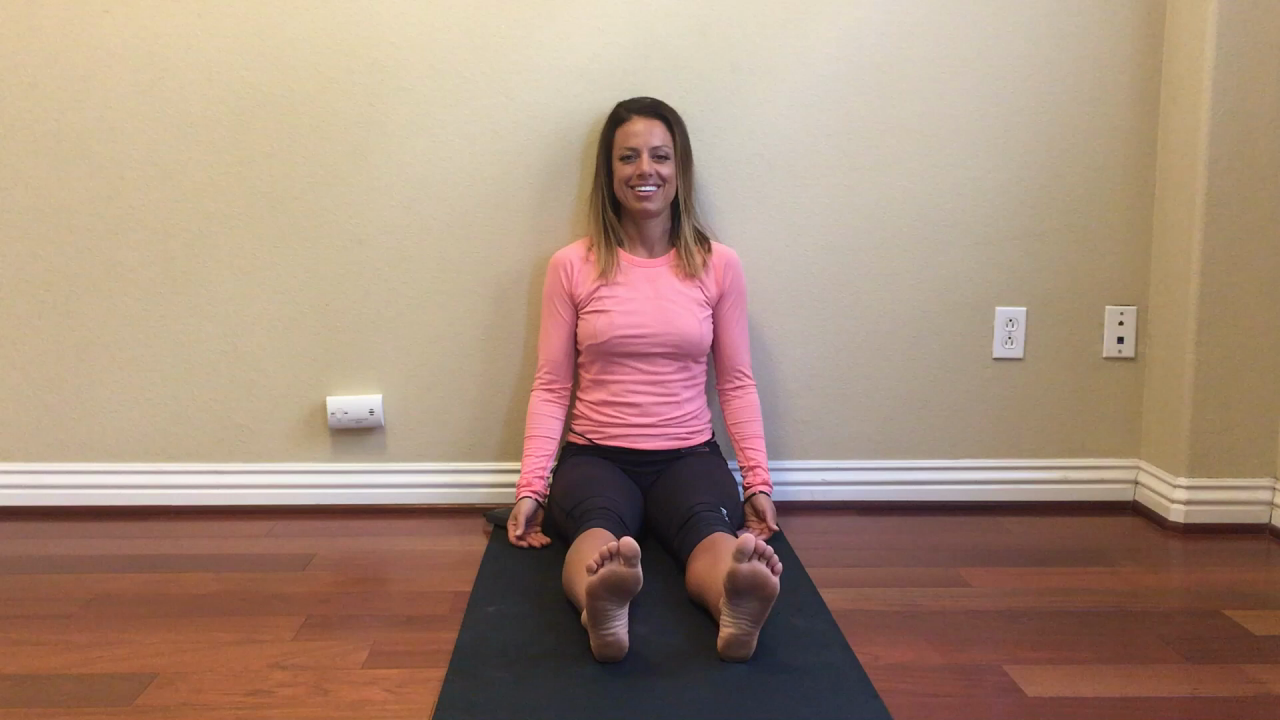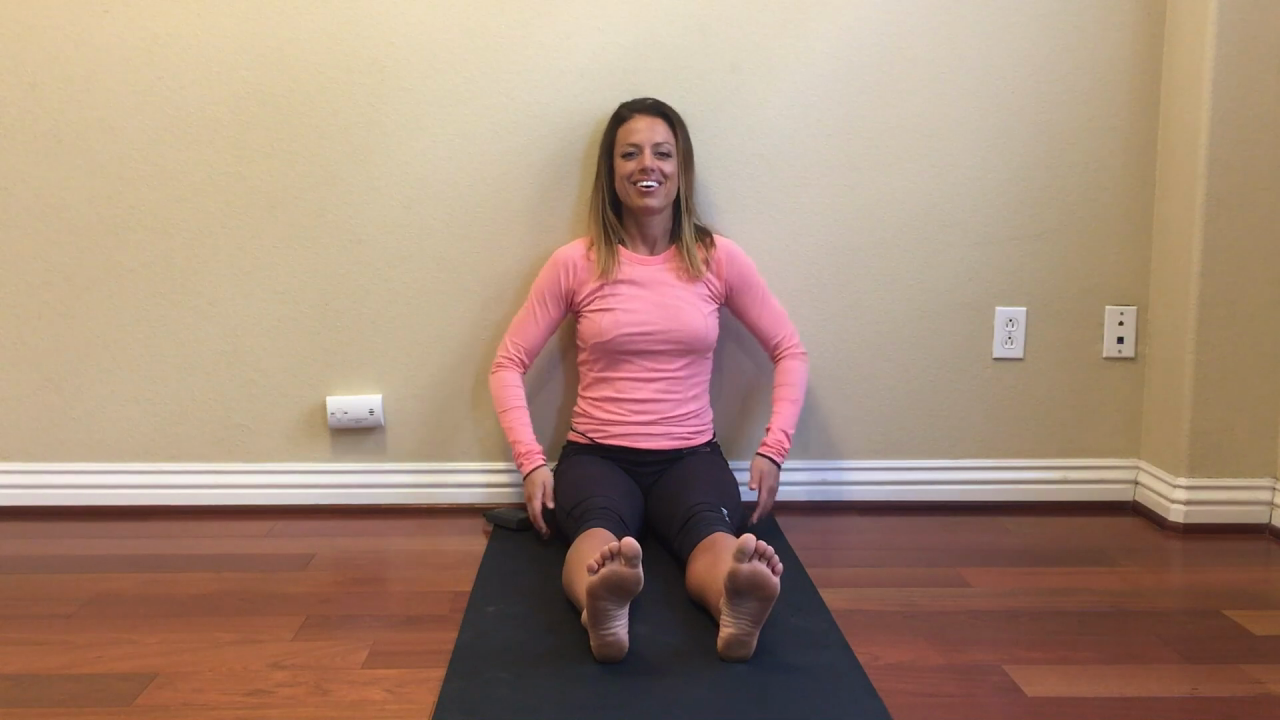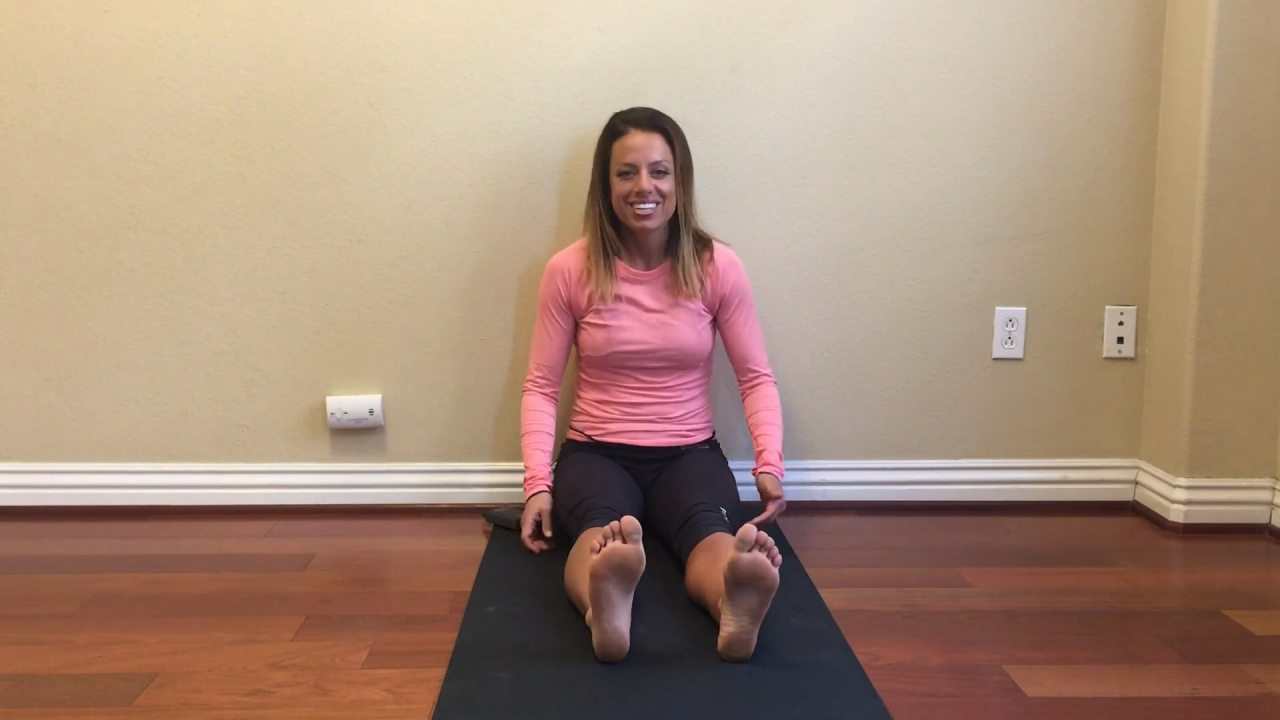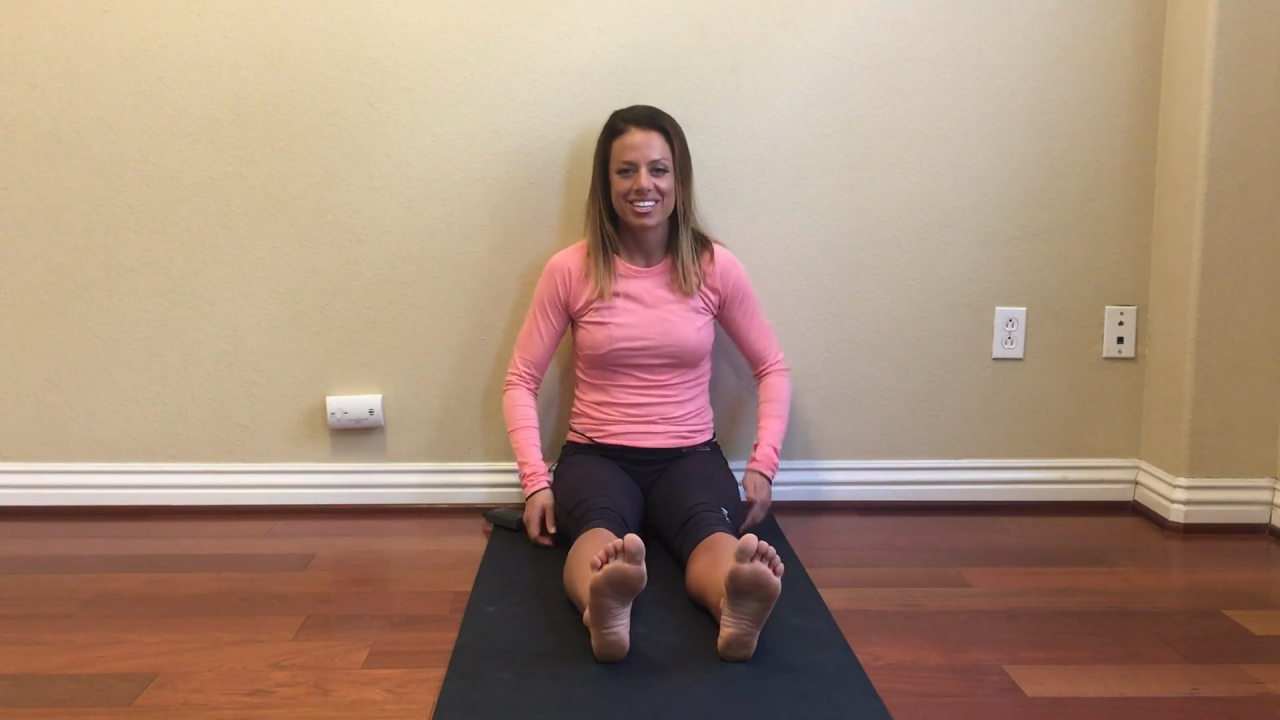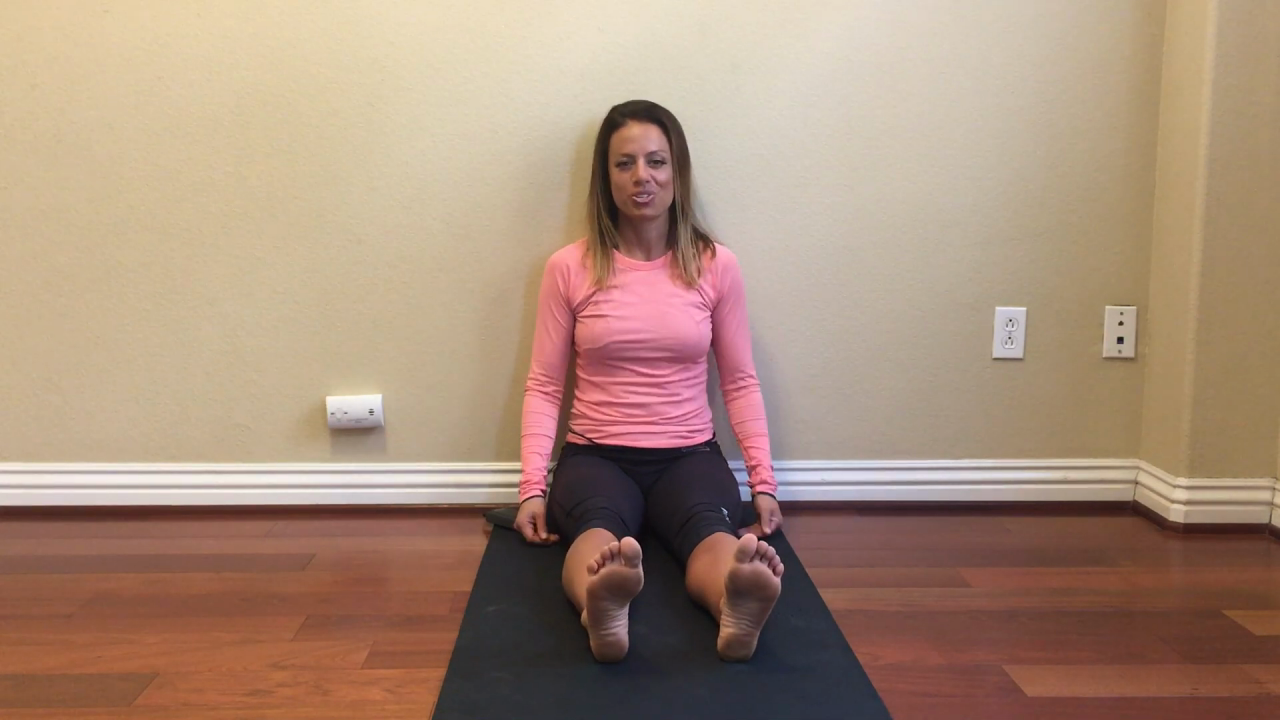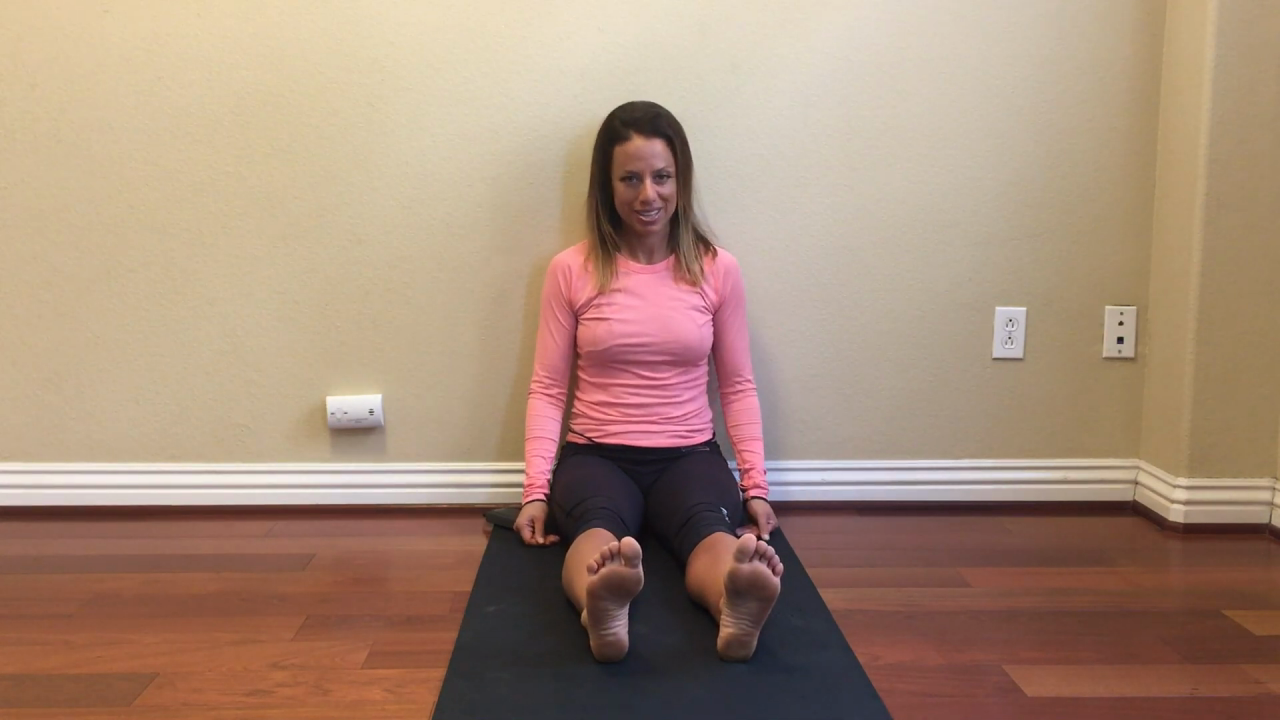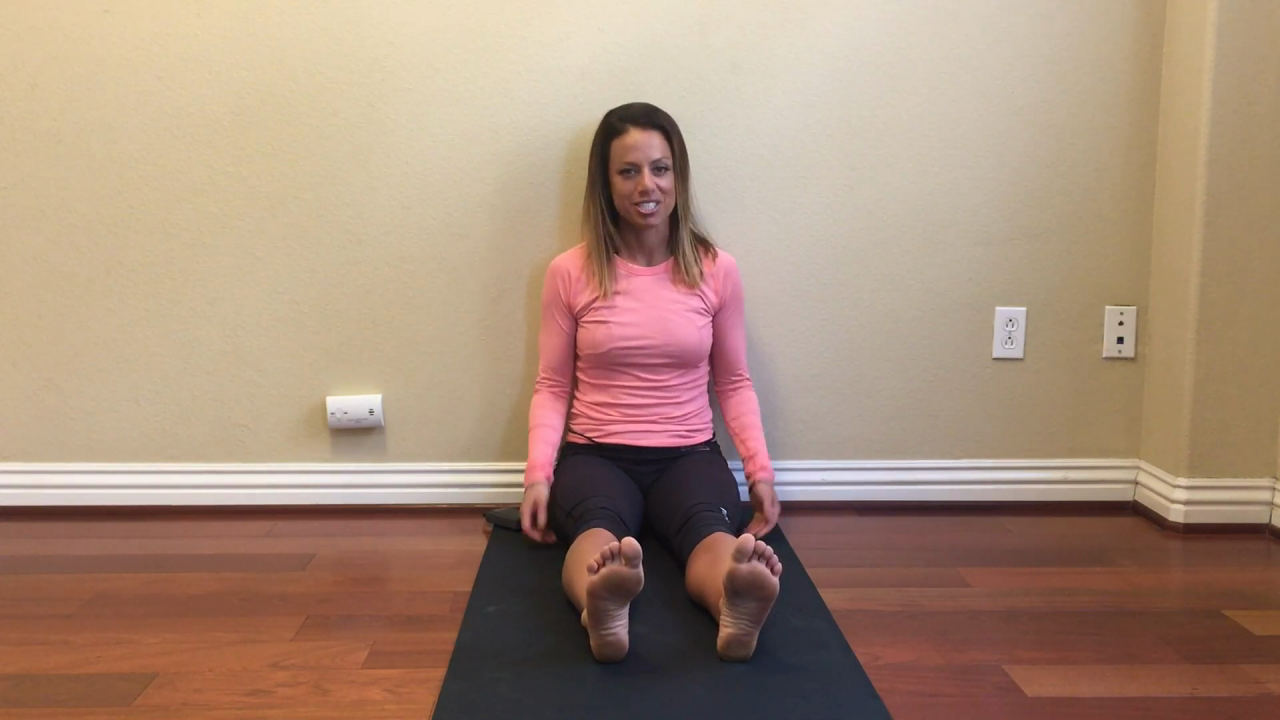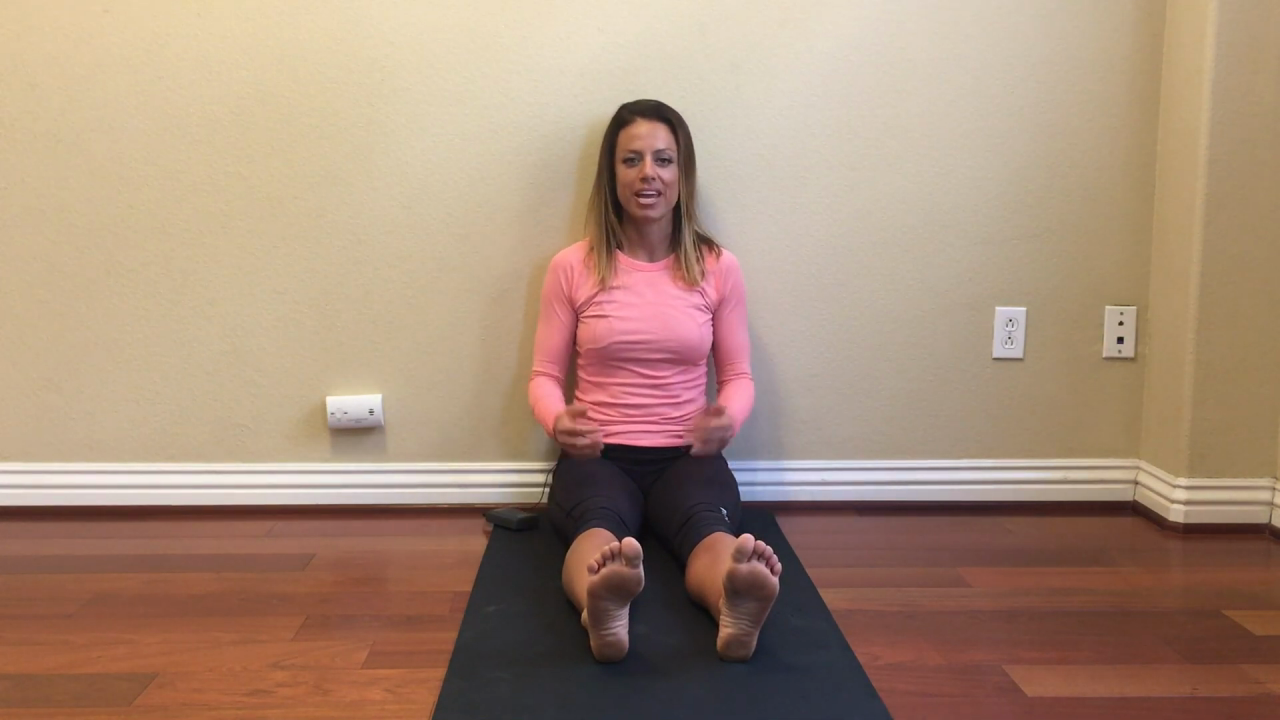
dt=0.5s
person 1, frame 1
left shoulder: (718, 264)
right shoulder: (571, 265)
left elbow: (737, 383)
right elbow: (551, 387)
left wrist: (758, 479)
right wrist: (531, 485)
left hip: (689, 455)
right hip: (596, 456)
left knee: (711, 531)
right knee: (597, 530)
left ankle: (736, 609)
right ankle: (602, 609)
person 1, frame 2
left shoulder: (720, 259)
right shoulder: (574, 263)
left elbow: (790, 352)
right elbow: (507, 364)
left wrist: (773, 450)
right wrist: (531, 461)
left hip: (691, 454)
right hip: (597, 454)
left knee: (713, 532)
right knee: (597, 532)
left ankle: (737, 609)
right ankle: (602, 608)
person 1, frame 3
left shoulder: (718, 266)
right shoulder: (569, 270)
left elbow: (756, 378)
right elbow: (541, 387)
left wrist: (769, 463)
right wrist: (538, 481)
left hip: (688, 453)
right hip: (596, 452)
left knee: (711, 532)
right knee: (599, 532)
left ankle: (736, 610)
right ankle: (603, 608)
person 1, frame 4
left shoulder: (716, 267)
right shoulder: (569, 270)
left elbow: (773, 368)
right elbow: (519, 381)
left wrist: (763, 464)
right wrist: (536, 479)
left hip: (690, 454)
right hip: (597, 454)
left knee: (712, 531)
right knee: (598, 533)
left ankle: (738, 610)
right ankle: (604, 610)
person 1, frame 5
left shoulder: (716, 266)
right shoulder: (569, 267)
left elbow: (741, 382)
right elbow: (543, 386)
left wrist: (762, 479)
right wrist: (532, 484)
left hip: (688, 454)
right hip: (595, 455)
left knee: (711, 530)
right knee: (597, 530)
left ankle: (737, 611)
right ankle: (601, 609)
person 1, frame 6
left shoulder: (717, 268)
right shoulder: (571, 269)
left elbow: (738, 385)
right elbow: (547, 388)
left wrist: (755, 484)
right wrist: (536, 488)
left hip: (689, 454)
right hip: (596, 453)
left knee: (711, 528)
right knee: (598, 529)
left ankle: (736, 611)
right ankle: (602, 610)
person 1, frame 7
left shoulder: (716, 269)
right shoulder: (570, 272)
left elbow: (734, 381)
right elbow: (552, 386)
left wrist: (759, 467)
right wrist: (539, 472)
left hip: (688, 454)
right hip: (596, 454)
left knee: (710, 529)
right knee: (598, 529)
left ankle: (736, 611)
right ankle: (601, 609)
person 1, frame 8
left shoulder: (718, 267)
right shoulder: (572, 267)
left elbow: (736, 376)
right elbow: (545, 375)
left wrist: (727, 417)
right wrist: (557, 419)
left hip: (686, 456)
right hip: (598, 457)
left knee: (709, 529)
right knee: (598, 529)
left ankle: (736, 611)
right ankle: (601, 608)
